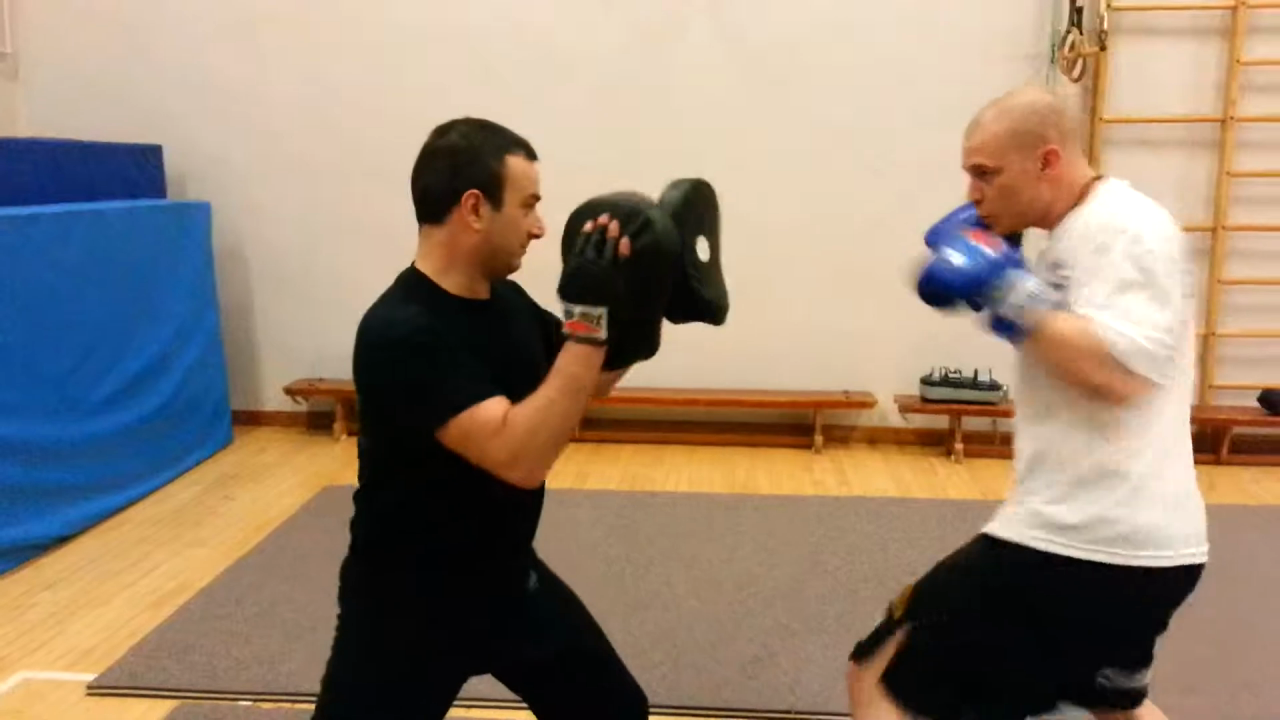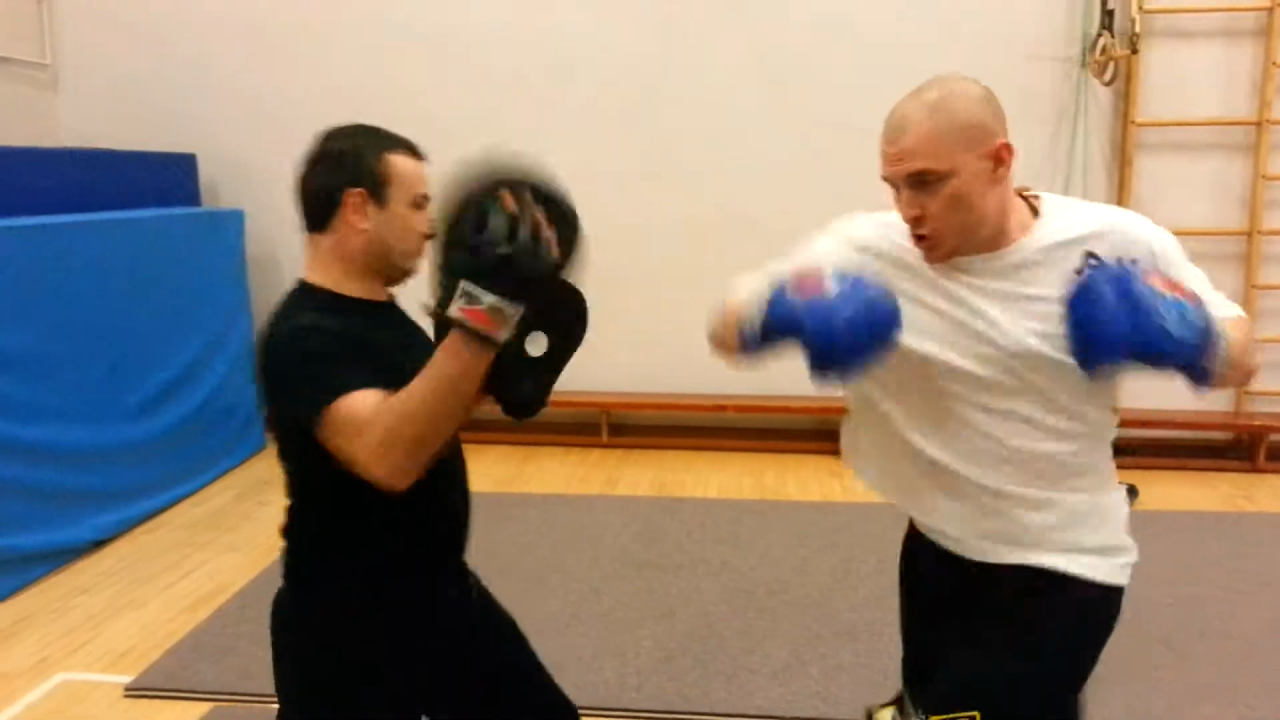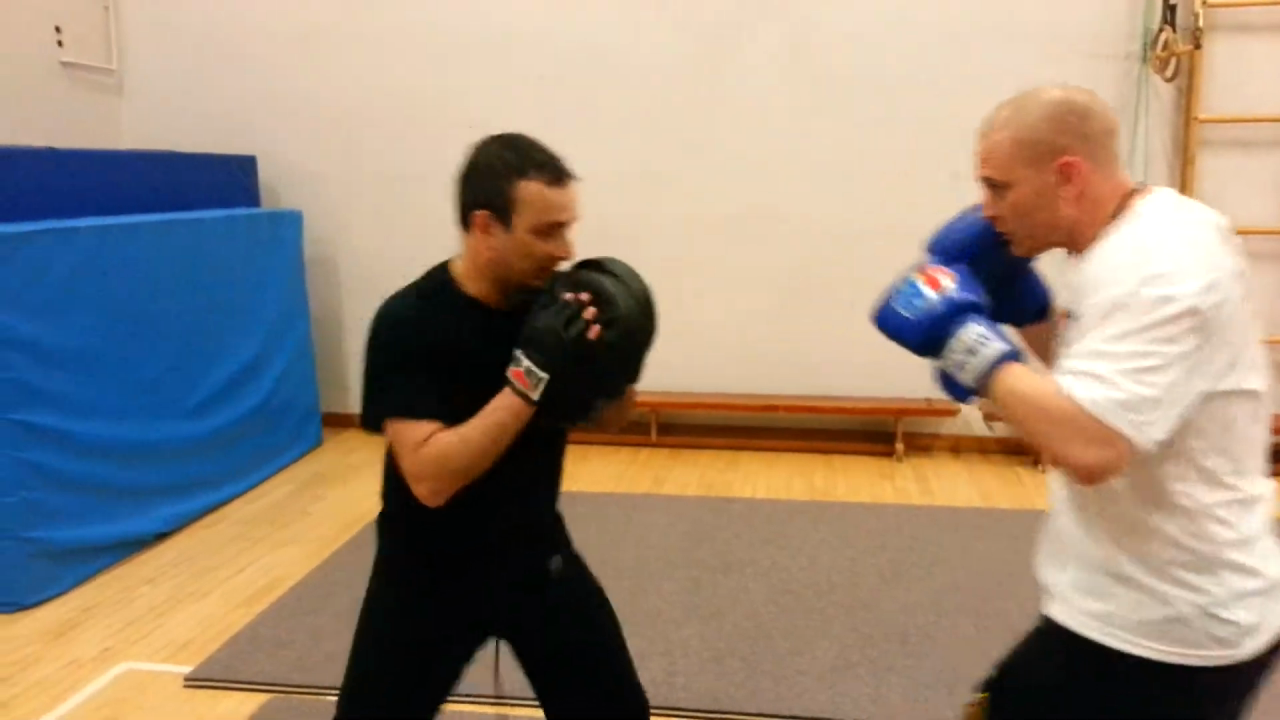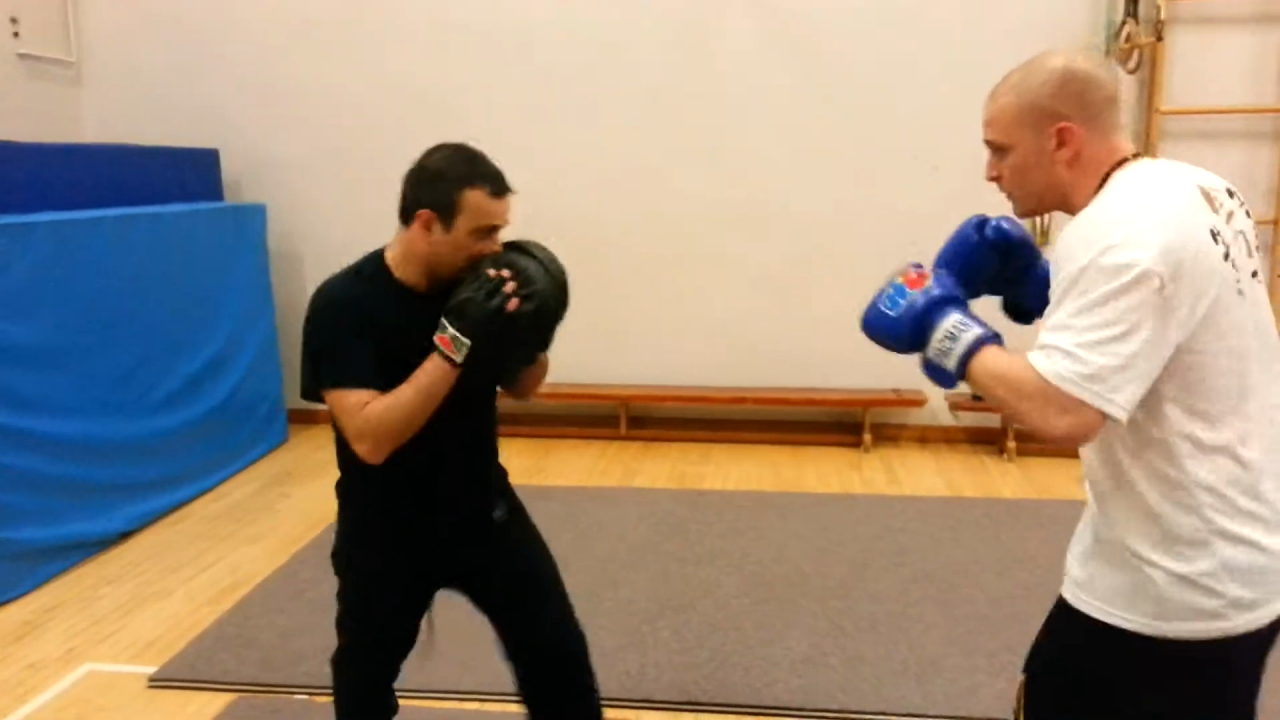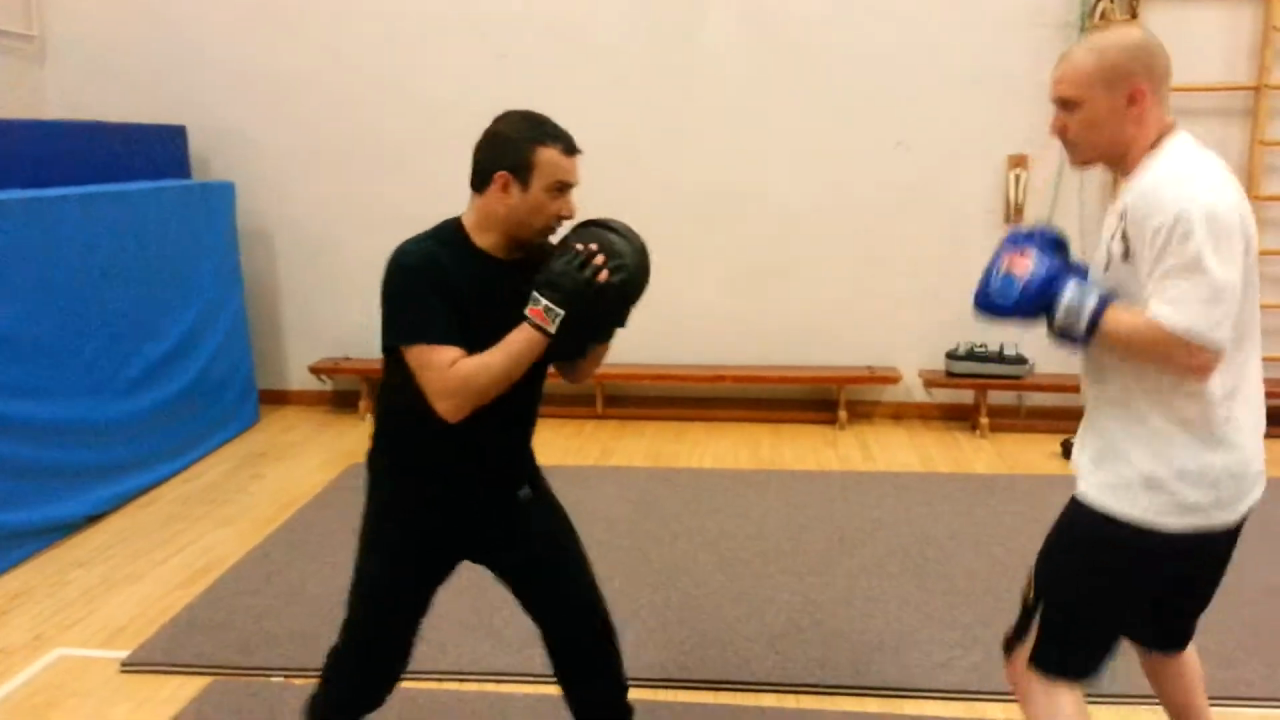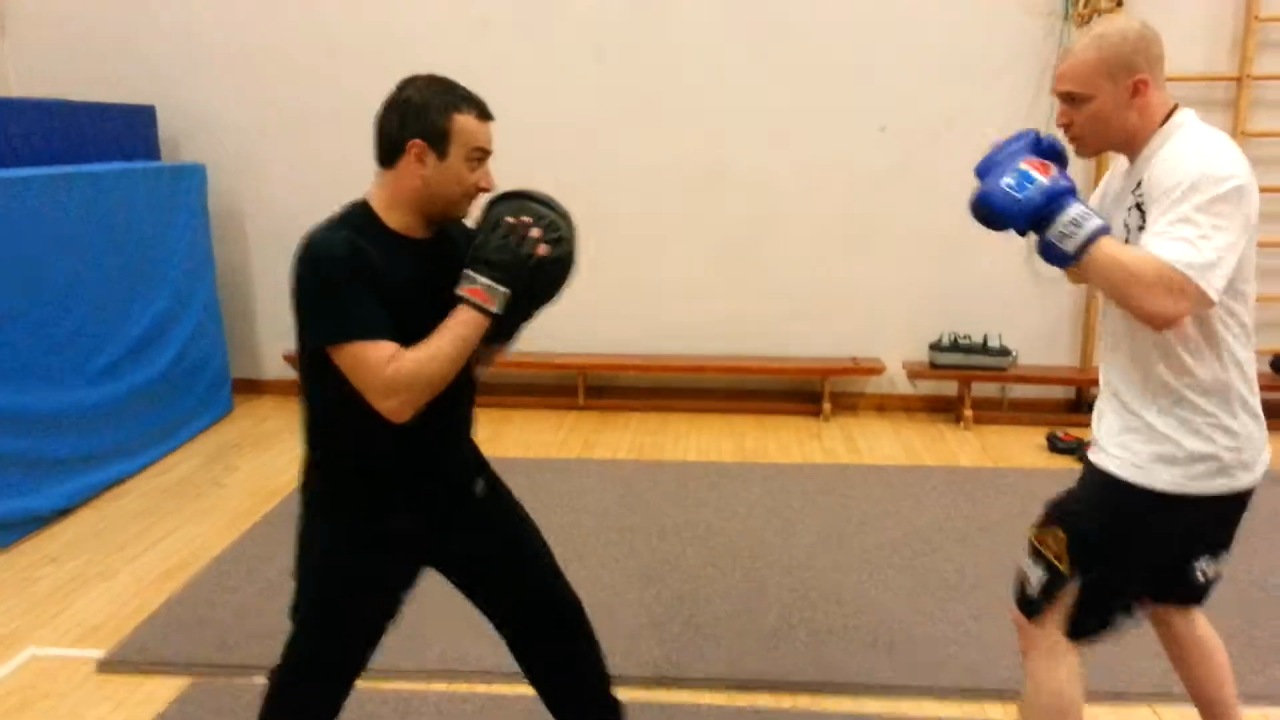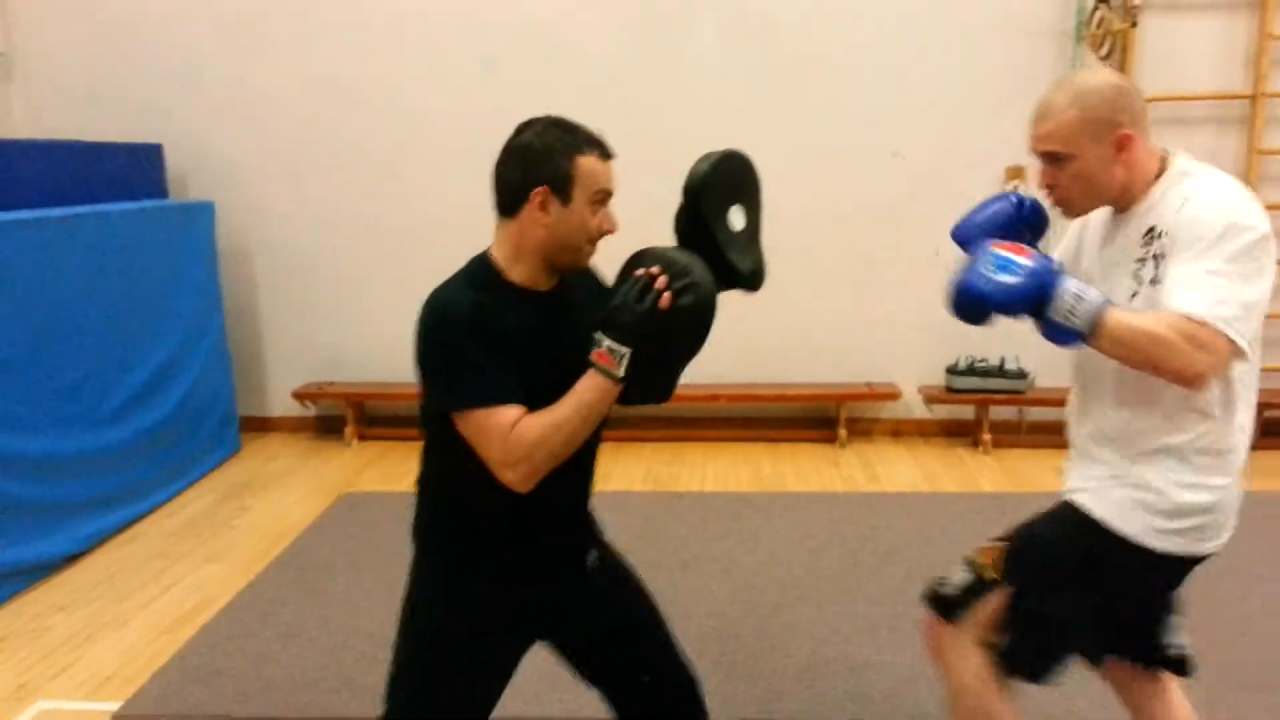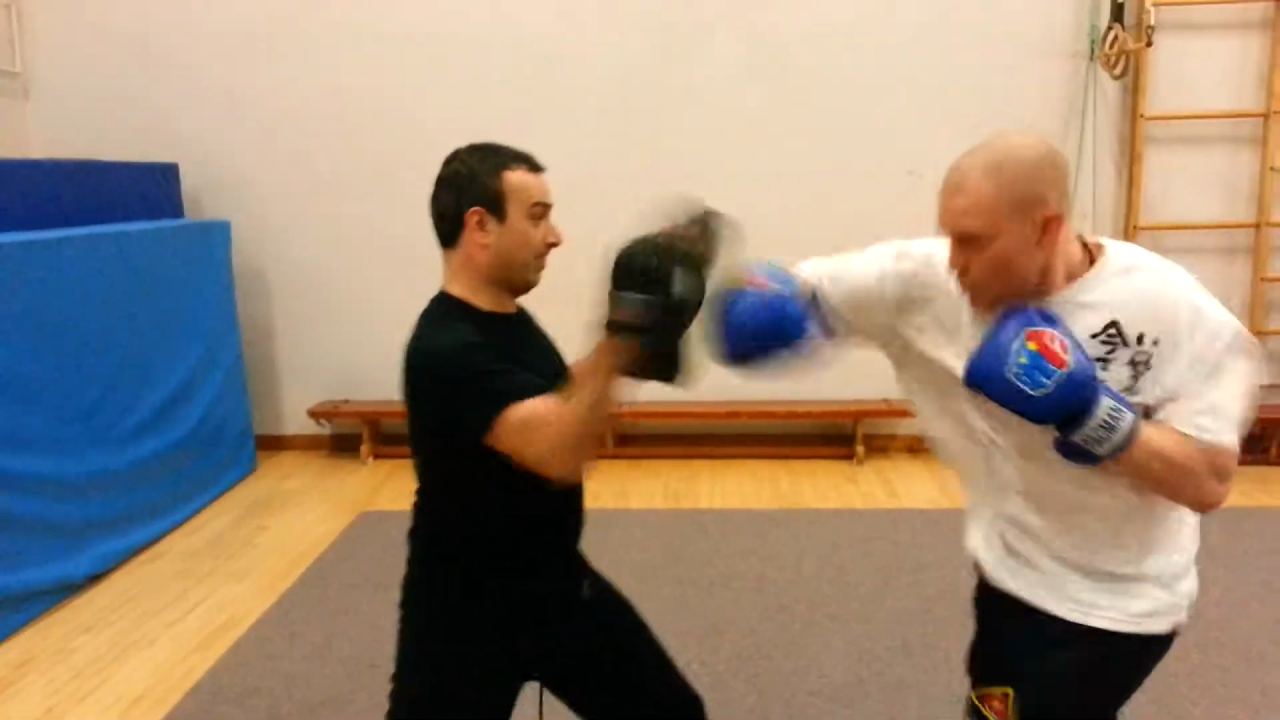
dt=0.5s
person 1, frame 1
left shoulder: (1127, 231)
right shoulder: (1079, 234)
left elbow: (1111, 375)
right elbow: (1052, 350)
left wrist: (1010, 287)
right wrist: (1003, 282)
left hip: (1076, 543)
person 1, frame 2
left shoulder: (1116, 241)
right shoulder: (863, 247)
left elbow: (1236, 360)
right elbow: (731, 329)
left wrist: (1194, 334)
right wrist: (784, 316)
left hip: (1062, 564)
right hip: (940, 545)
person 1, frame 3
left shoulder: (1151, 269)
right shoulder: (1160, 227)
left elbow: (1086, 446)
right elbow: (1096, 383)
left wrist: (968, 338)
right wrist: (1017, 300)
left hip: (1150, 625)
person 1, frame 4
left shoulder: (1116, 236)
right shoulder: (1198, 191)
left elbow: (1059, 412)
left wrist: (946, 327)
right wrist: (1029, 284)
left hip: (1168, 585)
person 1, frame 5
left shoulder: (1182, 194)
right shoulder: (1158, 183)
left elbow: (1190, 348)
left wrist: (1061, 297)
right wrist: (1067, 280)
left hip: (1157, 491)
right hip: (1199, 479)
right knee: (1157, 630)
person 1, frame 6
left shoulder: (1204, 167)
right shoulder: (1136, 158)
left elbow: (1160, 299)
right elbow: (1107, 260)
left wrist: (1059, 214)
right wrist: (1045, 196)
left hip: (1174, 456)
right hip: (1198, 448)
left knee: (1047, 620)
right knee: (1169, 603)
person 1, frame 7
left shoulder: (1219, 214)
right shoulder: (1102, 215)
left elbow: (1192, 355)
right elbow: (1083, 324)
left wrist: (1055, 293)
right wrist: (1021, 261)
left hip: (1148, 507)
right hip: (1140, 498)
left knee: (952, 629)
right knee: (1130, 662)
person 1, frame 8
left shoulder: (1173, 308)
right shoulder: (931, 274)
left elbow: (1205, 482)
right elbow: (804, 294)
left wrist: (1093, 410)
right wrist: (766, 302)
left hip: (1116, 601)
right hip: (1011, 569)
person 2, frame 1
left shoulder: (502, 299)
right shoulder: (399, 334)
left elbow: (591, 379)
right elbow: (522, 458)
right wrist: (589, 320)
left hip: (508, 578)
right hip: (407, 601)
person 2, frame 2
left shoulder: (383, 312)
right shoulder: (306, 338)
left elbow: (437, 413)
right elbow: (389, 456)
left hip: (440, 595)
right hip: (344, 625)
person 2, frame 3
left shoulder: (545, 301)
right shoulder: (408, 324)
left elbow: (610, 413)
right elbow: (431, 478)
right wrist: (530, 373)
left hip: (536, 554)
right hip: (430, 573)
person 2, frame 4
left shoulder: (474, 286)
right shoulder: (345, 304)
left elbow: (521, 390)
right elbow: (370, 437)
right wrist: (455, 340)
left hip: (485, 509)
right hip: (386, 528)
left knee: (558, 655)
right knee: (365, 674)
person 2, frame 5
left shoulder: (540, 259)
right shoulder: (421, 266)
left elbow: (575, 369)
right elbow: (451, 395)
right wrist: (544, 311)
left hip: (509, 482)
right hip: (416, 494)
left knee: (583, 626)
right knee: (371, 648)
person 2, frame 6
left shoulder: (454, 236)
right shoulder: (336, 256)
right elbow: (395, 393)
left wrist: (515, 281)
right wrist: (485, 289)
left hip: (457, 482)
right hip: (360, 503)
left knee: (554, 621)
person 2, frame 7
left shoulder: (580, 287)
right shoulder: (459, 315)
right elbow: (518, 461)
left wrist: (682, 297)
right wrist: (613, 355)
left hip: (570, 553)
right hip: (471, 575)
person 2, frame 8
left shoulder: (510, 318)
right shoulder: (446, 347)
left elbow: (560, 405)
right elbow: (561, 454)
left wrist: (623, 343)
right wrist: (628, 330)
left hip: (561, 584)
right hip: (464, 609)
